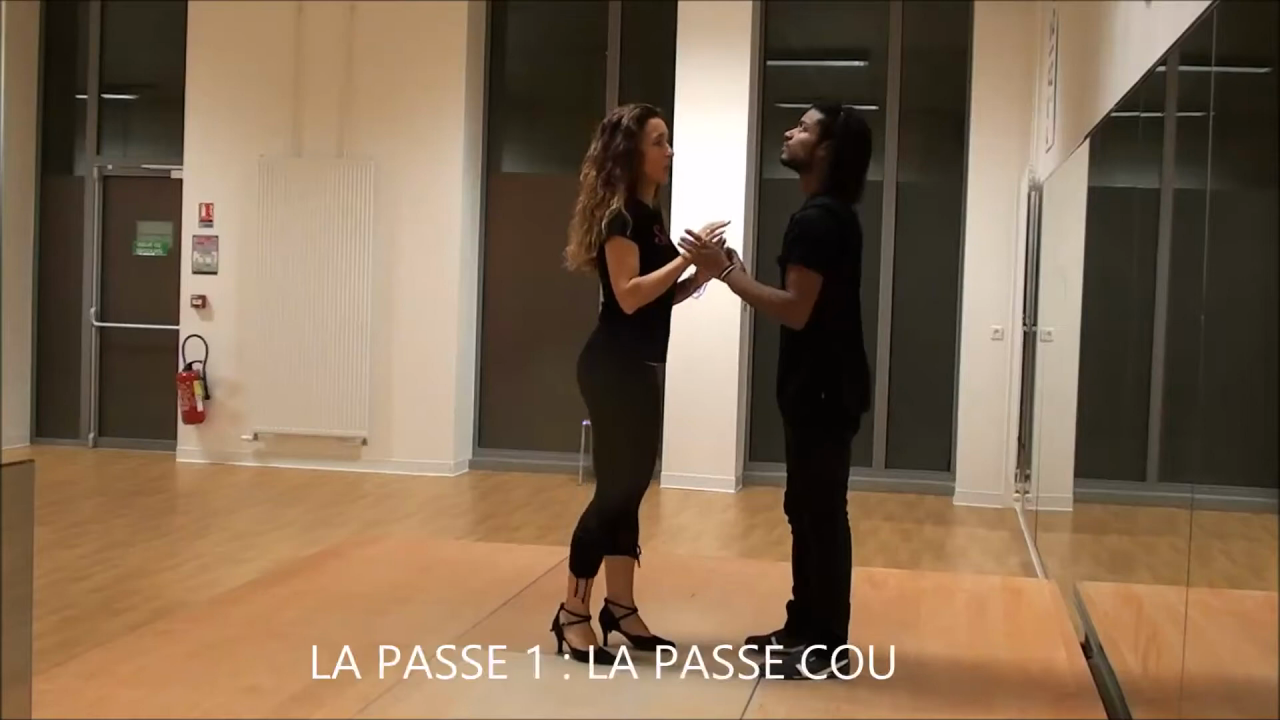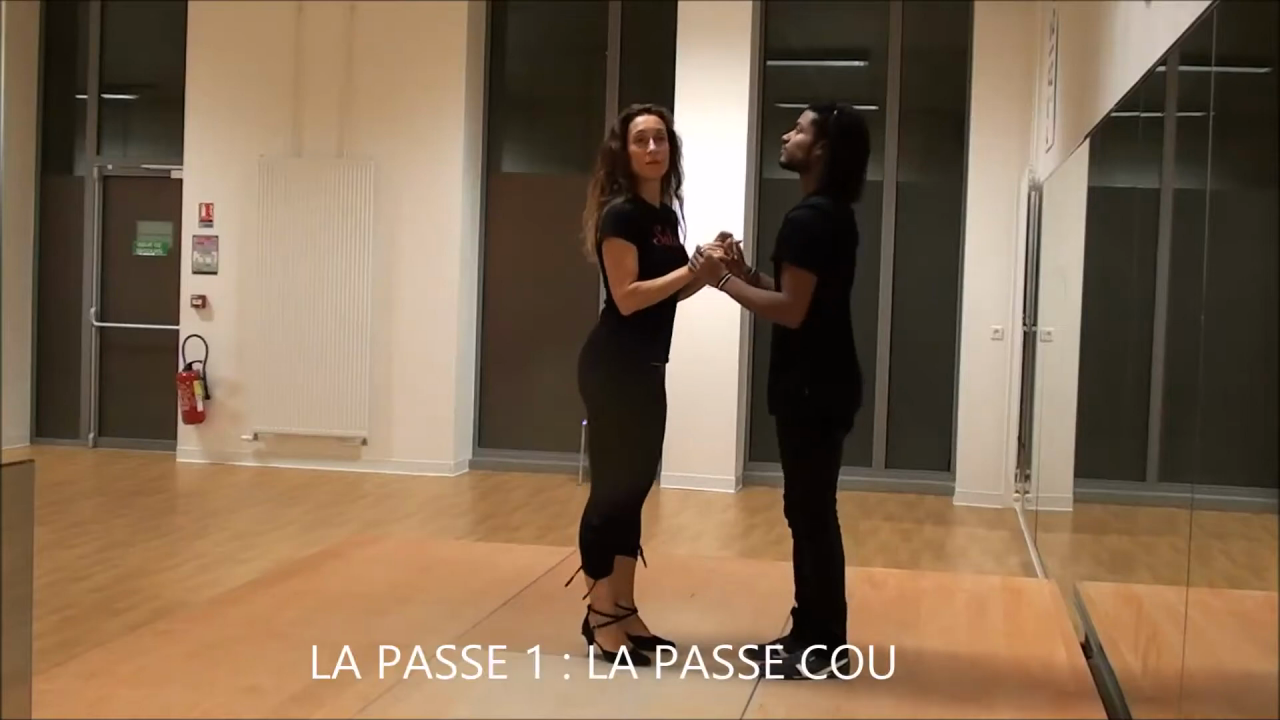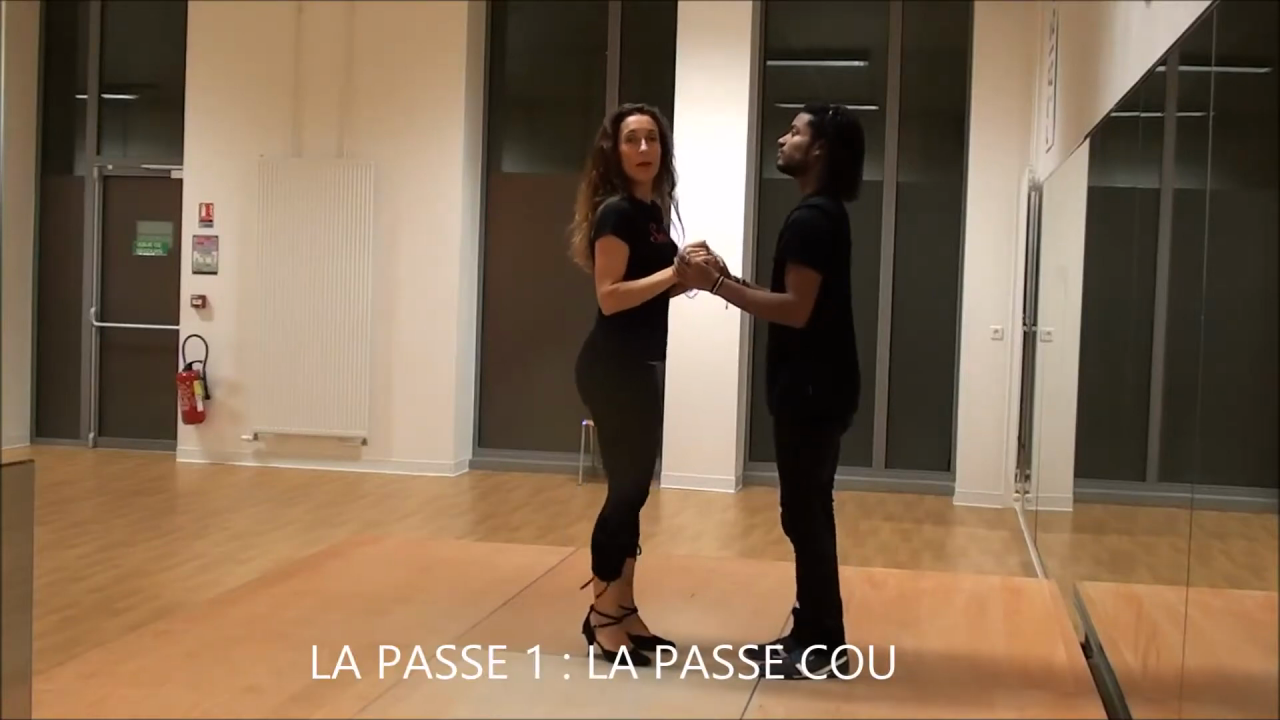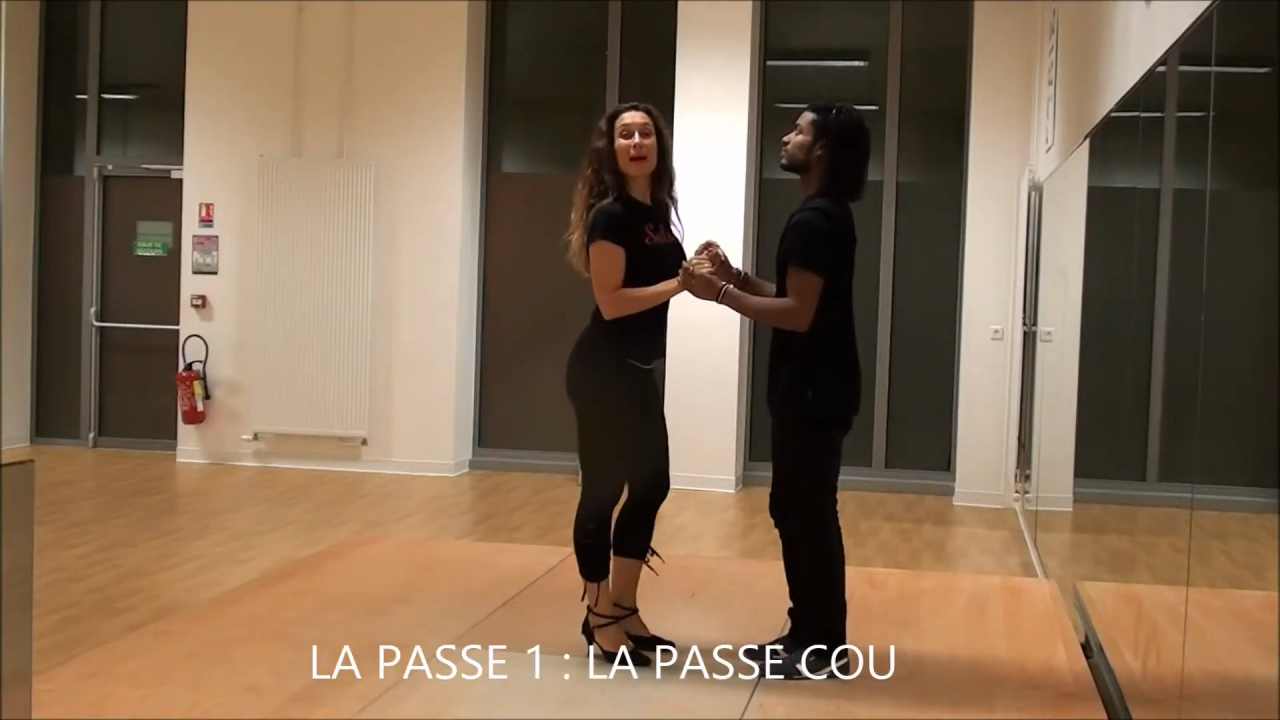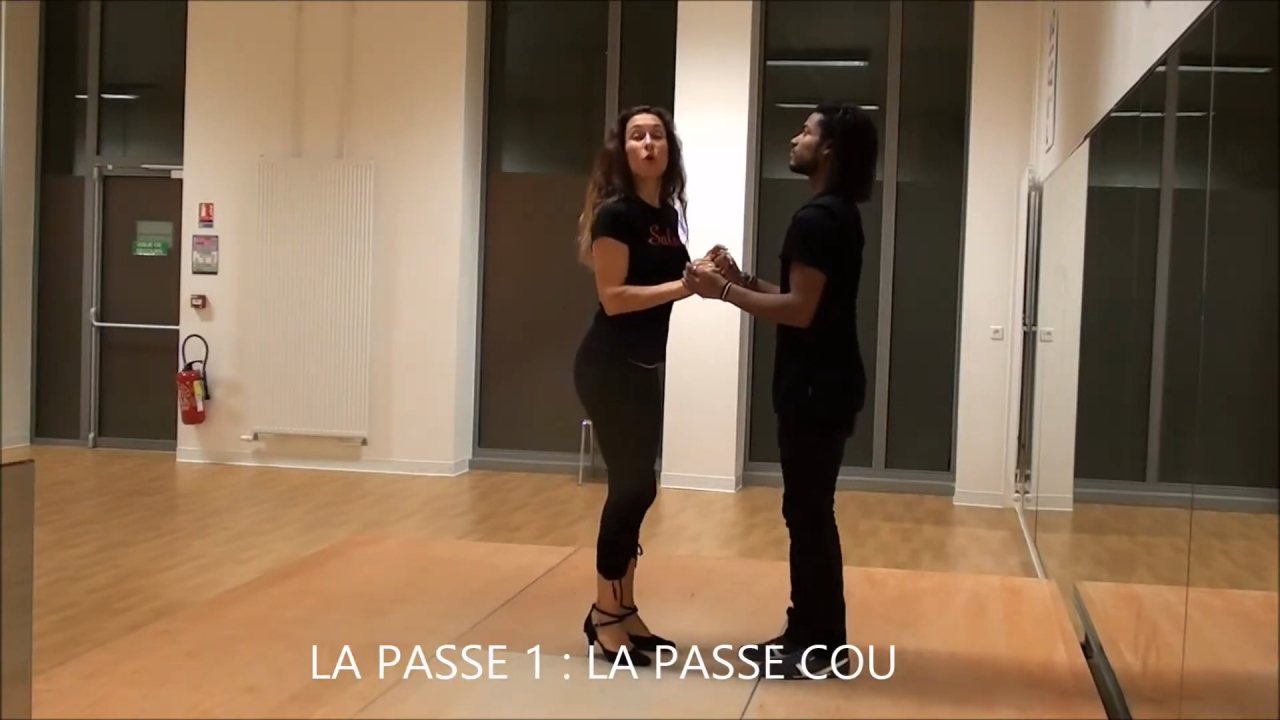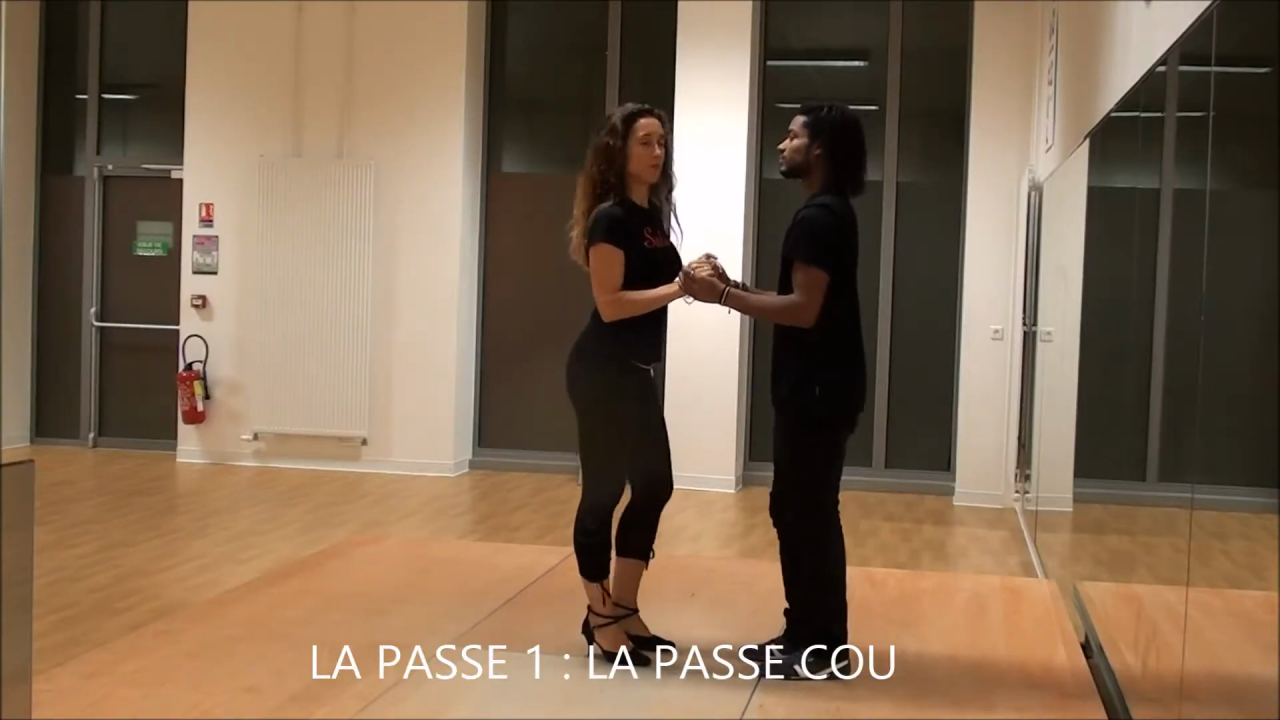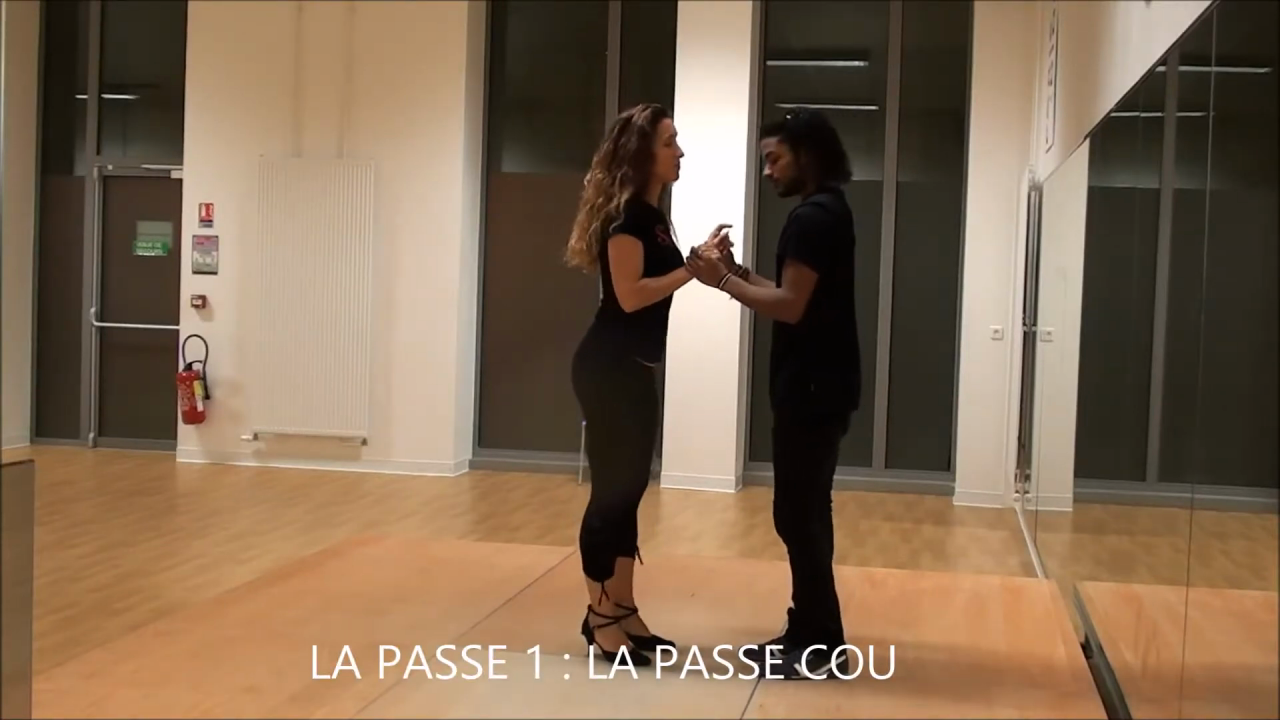
dt=0.7s
person 1, frame 1
left shoulder: (816, 219)
right shoulder: (831, 216)
left elbow: (795, 310)
left wrist: (724, 271)
right wrist: (732, 269)
left hip: (824, 389)
right hip: (817, 386)
left knee: (822, 512)
right knee: (804, 508)
left ankle: (827, 645)
right ankle: (804, 626)
person 1, frame 2
left shoulder: (808, 218)
right shoulder: (832, 215)
left elbow: (792, 310)
left wrist: (723, 280)
right wrist: (744, 271)
left hip: (813, 388)
right hip: (819, 384)
left knee: (811, 515)
right knee: (806, 512)
left ankle: (826, 646)
right ankle: (809, 633)
person 1, frame 3
left shoulder: (810, 218)
right shoulder: (823, 215)
left elbow: (795, 310)
left wrist: (715, 285)
right wrist: (727, 279)
left hip: (812, 389)
right hip: (814, 386)
left knee: (804, 515)
right knee: (808, 512)
left ankle: (824, 645)
right ankle: (810, 633)
person 1, frame 4
left shoulder: (812, 220)
right shoulder: (828, 216)
left elbow: (798, 314)
left wrist: (719, 293)
right wrist: (736, 276)
left hip: (814, 391)
right hip: (809, 388)
left knee: (810, 515)
right knee: (793, 511)
left ankle: (823, 646)
right ankle: (807, 633)
person 1, frame 5
left shoulder: (817, 217)
right shoulder: (837, 215)
left elbow: (800, 310)
left wrist: (723, 291)
right wrist: (742, 278)
left hip: (817, 388)
right hip: (818, 385)
left knee: (810, 514)
right knee: (805, 512)
left ankle: (823, 645)
right ankle: (805, 632)
person 1, frame 6
left shoulder: (819, 218)
right shoulder: (828, 214)
left elbow: (803, 310)
left wrist: (721, 296)
right wrist: (733, 286)
left hip: (819, 392)
right hip: (808, 389)
left knee: (813, 515)
right knee: (790, 510)
left ankle: (825, 647)
right ankle: (802, 633)
person 1, frame 7
left shoulder: (811, 216)
right shoulder: (828, 212)
left elbow: (790, 306)
left wrist: (721, 280)
right wrist: (736, 271)
left hip: (812, 387)
right hip: (819, 384)
left knee: (796, 514)
right knee: (807, 511)
left ankle: (823, 644)
right ankle: (806, 633)
person 2, frame 1
left shoulder: (649, 214)
right shoulder: (619, 215)
right elbow: (629, 296)
left wrist: (703, 273)
right wrist: (687, 257)
left hip: (640, 367)
right hip: (614, 367)
left knee: (631, 487)
right knee: (614, 488)
left ankle: (620, 608)
right ankle: (573, 613)
person 2, frame 2
left shoulder: (666, 214)
right shoulder: (621, 213)
right elbow: (627, 297)
right wrist: (693, 269)
left hip: (646, 366)
right hip: (613, 366)
left knee: (635, 486)
right knee: (613, 486)
left ankle: (624, 610)
right ankle: (600, 615)
person 2, frame 3
left shoulder: (653, 210)
right shoulder: (616, 212)
right elbow: (610, 296)
right wrist: (675, 273)
left hip: (640, 365)
right hip: (612, 366)
left knee: (631, 488)
right knee: (628, 487)
left ankle: (624, 610)
right ankle: (602, 613)
person 2, frame 4
left shoulder: (657, 210)
right shoulder: (610, 214)
right elbow: (610, 302)
right wrist: (682, 283)
left hip: (639, 369)
right hip: (603, 369)
left knee: (652, 485)
right knee: (604, 489)
left ankle: (624, 607)
right ankle: (600, 615)
person 2, frame 5
left shoulder: (666, 214)
right shoulder: (616, 212)
right elbow: (613, 297)
left wrist: (704, 275)
right wrist: (686, 285)
left hip: (642, 366)
right hip: (608, 366)
left knee: (635, 487)
right knee: (633, 486)
left ankle: (624, 610)
right ankle: (604, 615)
person 2, frame 6
left shoulder: (654, 214)
right shoulder: (611, 217)
right elbow: (610, 303)
right wrist: (679, 288)
left hip: (634, 371)
right hip: (602, 370)
left knee: (655, 486)
right knee: (603, 490)
left ankle: (622, 607)
right ankle: (600, 617)
person 2, frame 7
left shoulder: (650, 214)
right shoulder: (626, 213)
right elbow: (630, 294)
left wrist: (702, 261)
right wrist: (694, 268)
left hip: (634, 368)
right hip: (608, 367)
left knee: (630, 487)
right knee: (612, 488)
left ankle: (622, 608)
right ankle: (600, 616)
